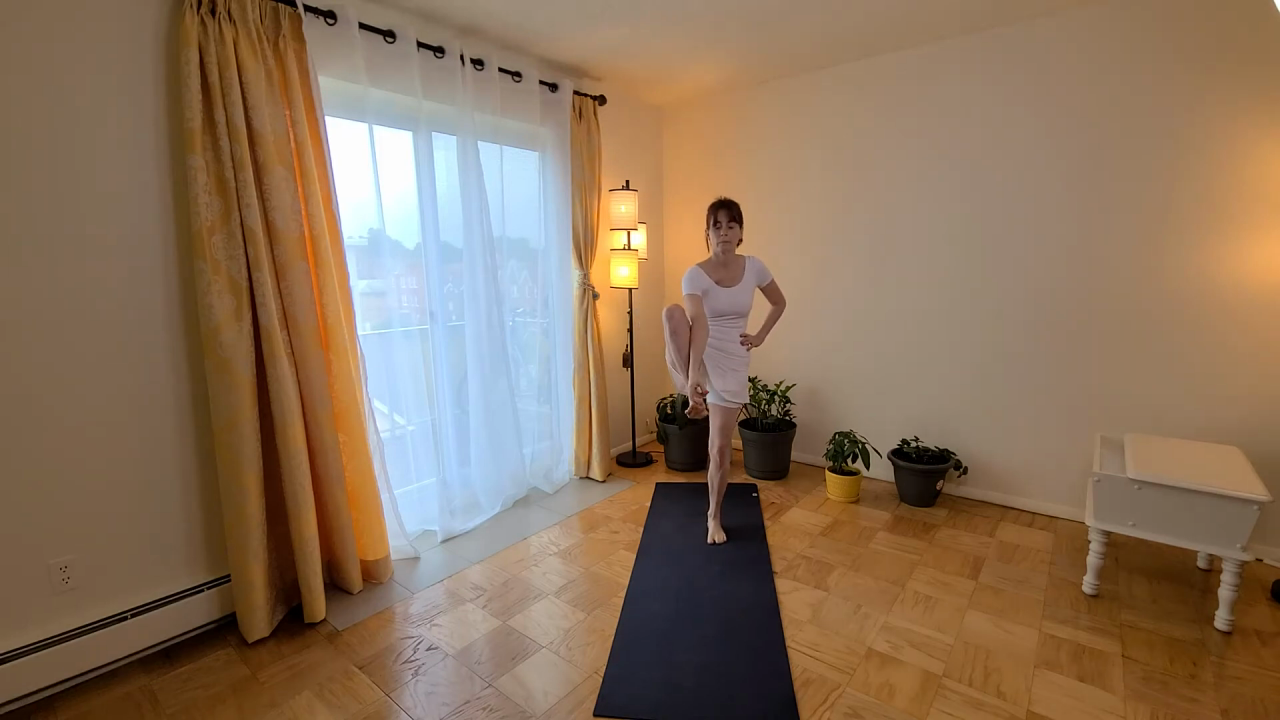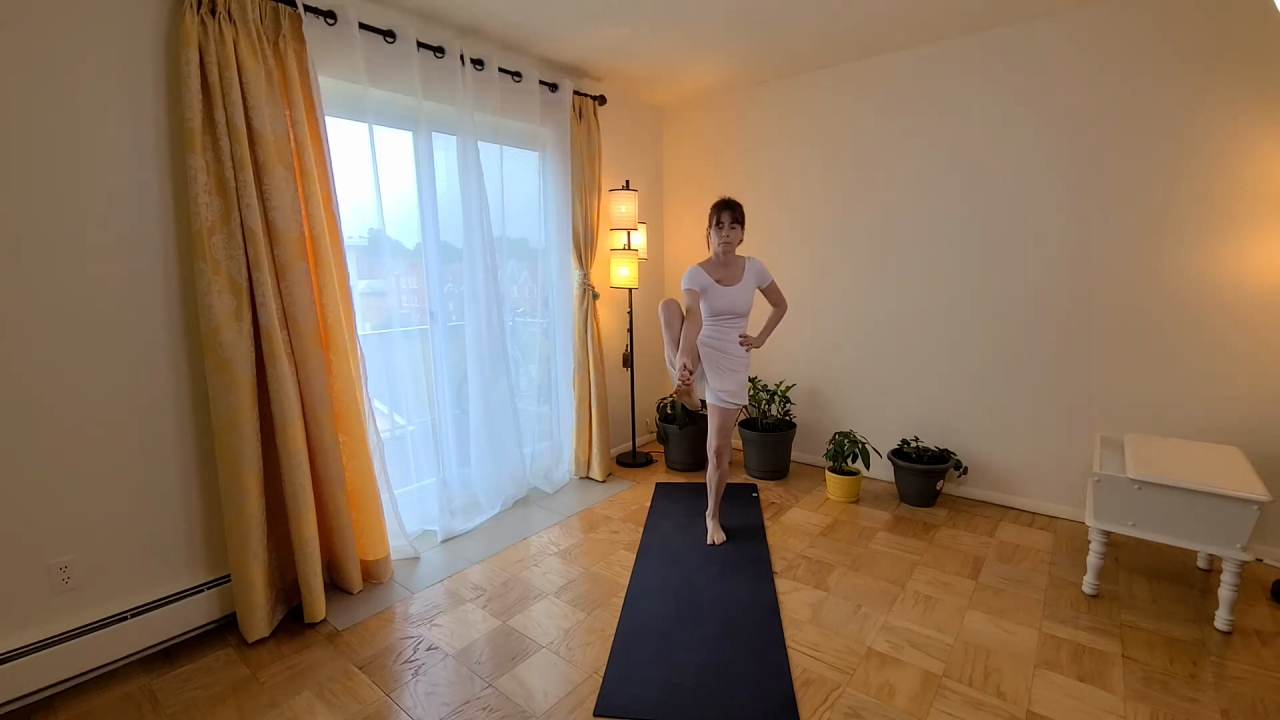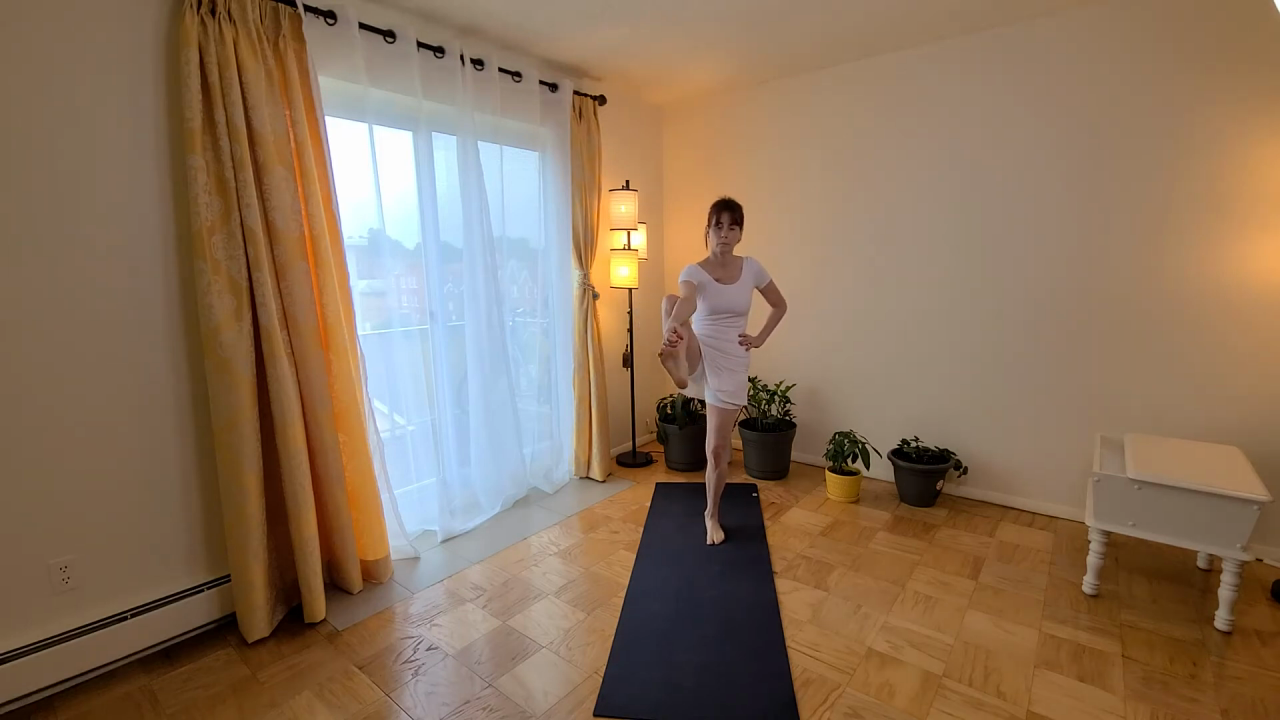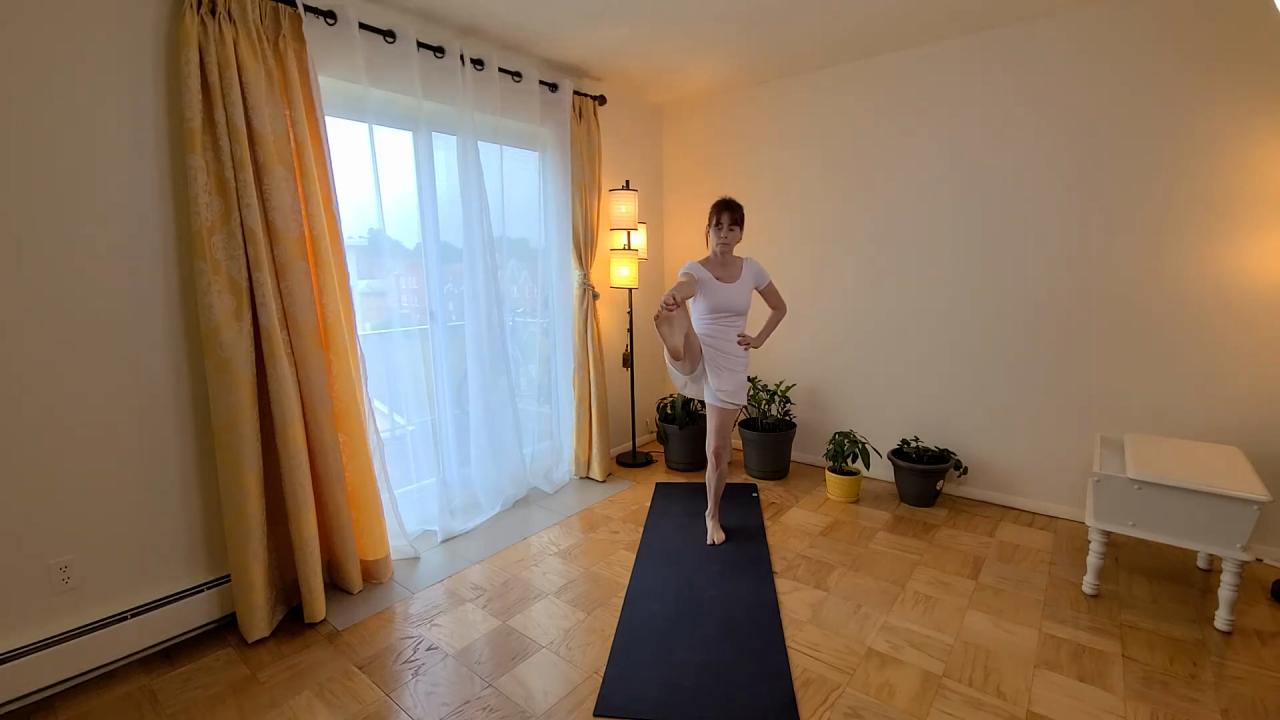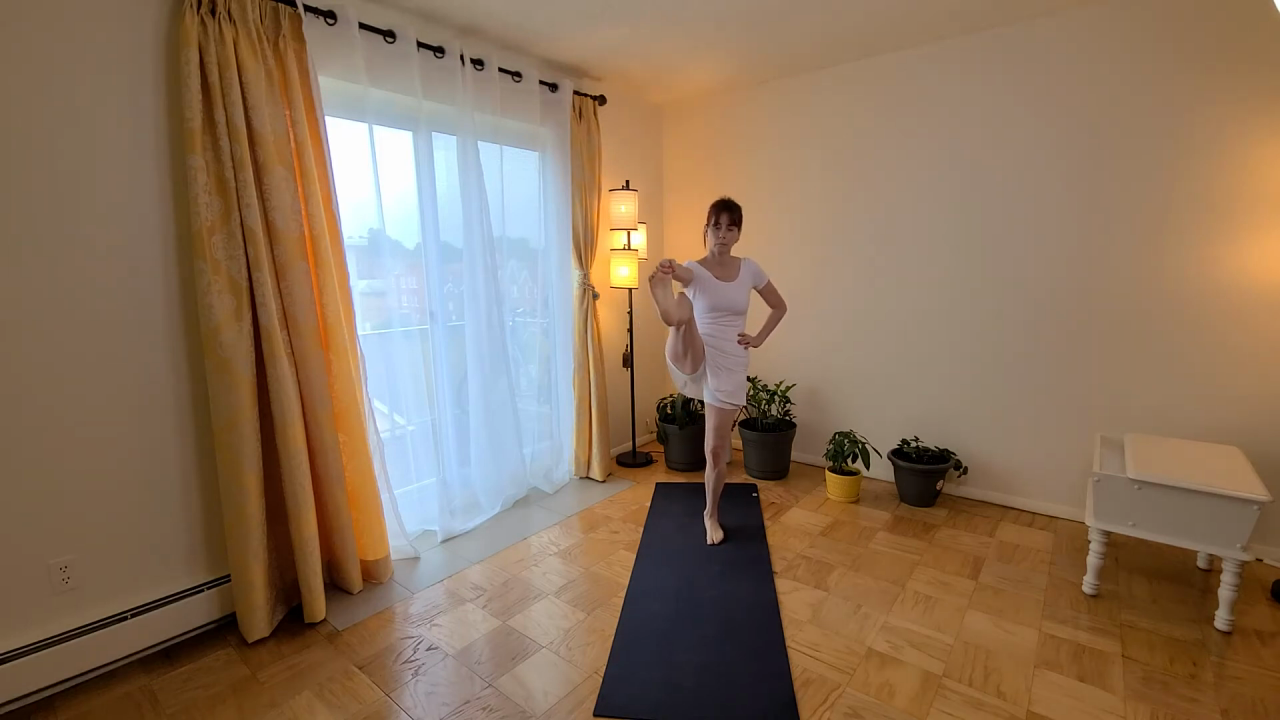
dt=0.3s
person 1, frame 1
left shoulder: (754, 267)
right shoulder: (695, 275)
left elbow: (779, 302)
right elbow: (699, 325)
left wrist: (760, 337)
right wrist: (694, 374)
left hip: (731, 364)
right hip: (694, 357)
left knee: (720, 448)
right knee: (673, 313)
left ankle: (714, 516)
right ankle: (694, 393)
person 1, frame 2
left shoulder: (754, 268)
right shoulder: (695, 274)
left elbow: (780, 305)
right elbow: (693, 317)
left wrist: (760, 339)
right wrist: (682, 357)
left hip: (731, 365)
right hip: (697, 356)
left knee: (719, 448)
right knee: (669, 306)
left ankle: (712, 516)
right ankle: (685, 383)
person 1, frame 3
left shoulder: (751, 268)
right shoulder: (694, 272)
left elbow: (780, 305)
right elbow: (687, 303)
left wrist: (760, 339)
right wrist: (674, 326)
left hip: (730, 365)
right hip: (695, 356)
left knee: (718, 448)
right knee: (670, 301)
left ankle: (711, 515)
right ankle: (677, 365)
person 1, frame 4
left shoulder: (751, 269)
right shoulder: (695, 270)
left elbow: (780, 308)
right elbow: (684, 287)
left wrist: (759, 340)
right wrist: (672, 296)
left hip: (730, 366)
right hip: (693, 359)
left knee: (718, 448)
right knee: (675, 307)
left ankle: (712, 515)
right ankle: (675, 340)
person 1, frame 5
left shoulder: (749, 269)
right shoulder: (695, 269)
left elbow: (779, 307)
right elbow: (680, 275)
left wrist: (759, 339)
right wrist: (668, 271)
left hip: (730, 365)
right hip: (693, 359)
left knee: (717, 448)
right knee: (681, 301)
left ankle: (711, 514)
right ankle: (674, 316)
